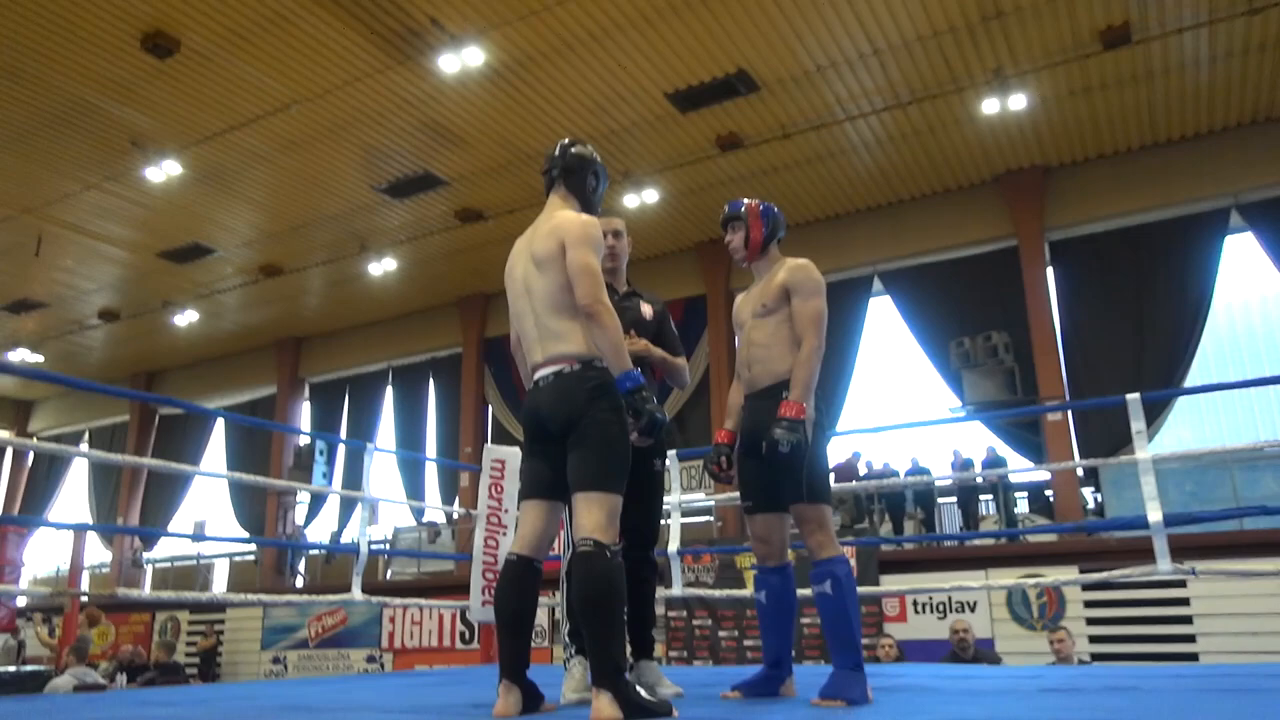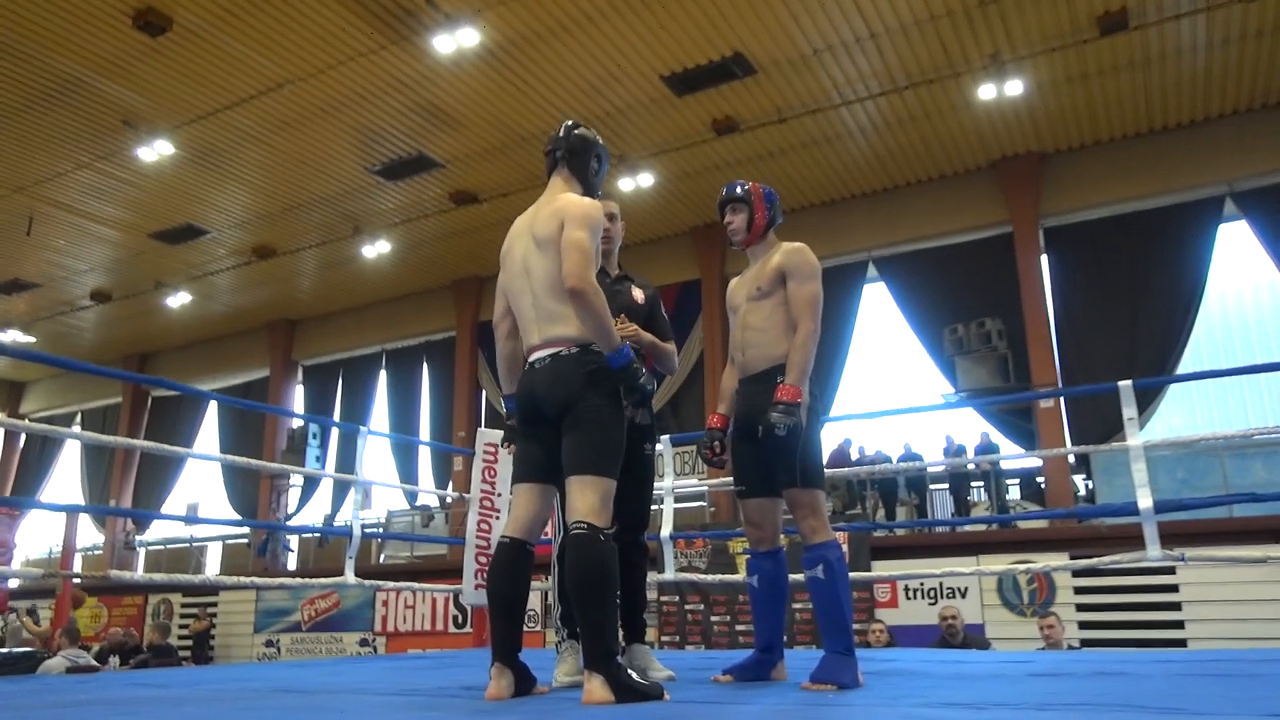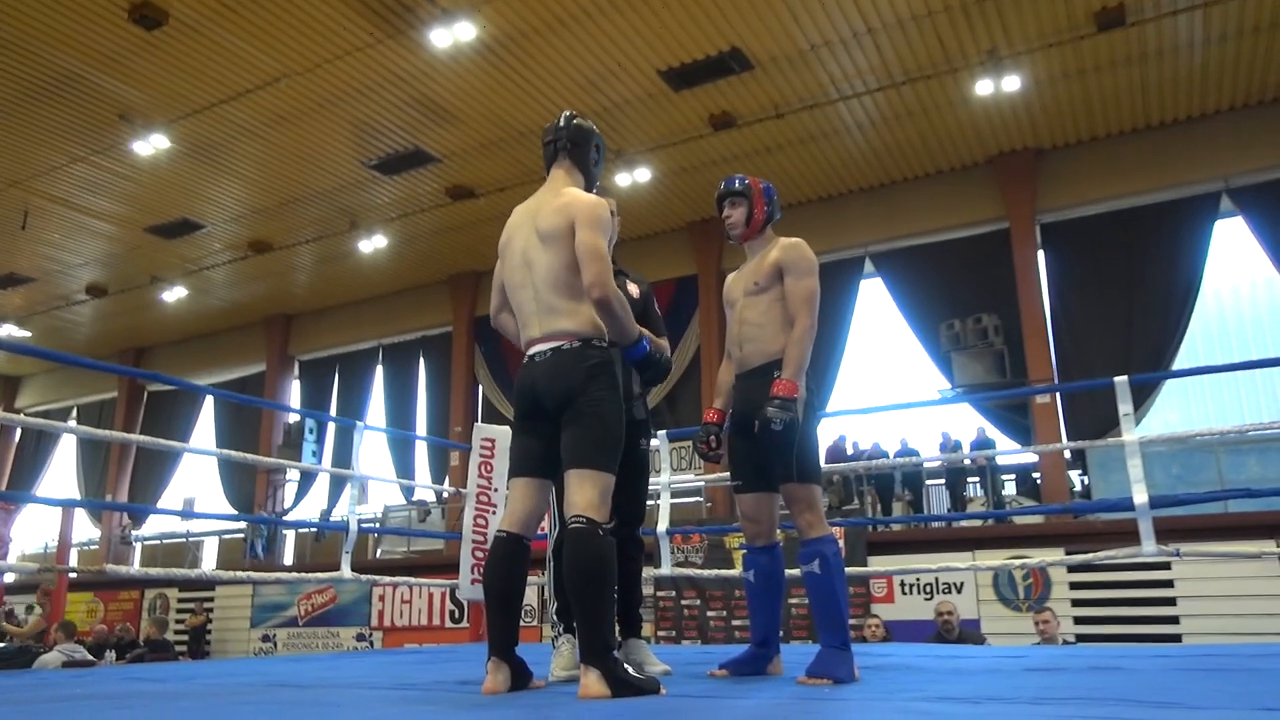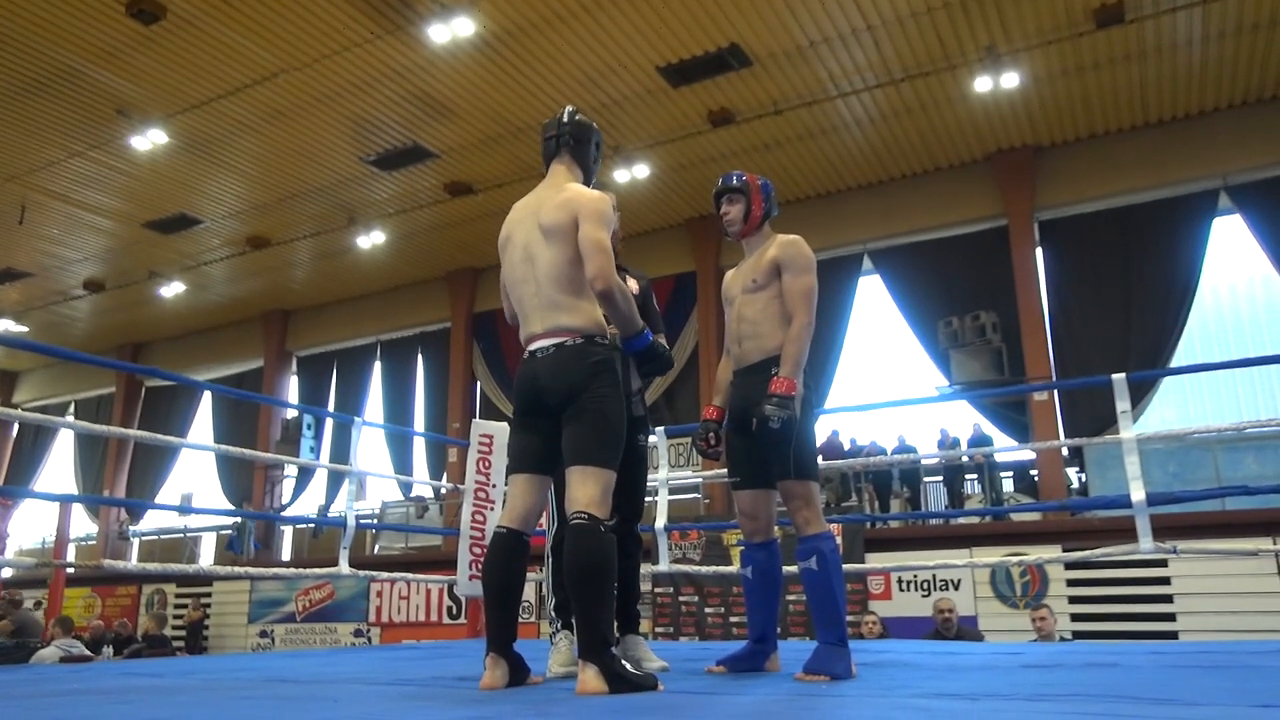
dt=0.4s
person 1, frame 1
left shoulder: (518, 248)
right shoulder: (579, 226)
right elbow: (592, 304)
right wrist: (634, 386)
left hip: (540, 398)
right hip: (585, 387)
left knee: (527, 542)
right knee: (596, 534)
person 1, frame 2
left shoulder: (516, 230)
right shoulder: (580, 208)
left elbow: (503, 327)
right elbow: (578, 281)
left wrist: (511, 401)
right wrist: (624, 360)
left hip: (535, 380)
right hip: (580, 371)
left knee: (522, 523)
right knee: (590, 515)
left ankle: (504, 669)
right ankle: (602, 672)
person 1, frame 3
left shoulder: (513, 222)
right shoulder: (586, 204)
left elbow: (499, 314)
right elbow: (599, 289)
right wrist: (640, 348)
left hip: (532, 373)
right hip: (582, 366)
left knee: (517, 518)
right knee: (588, 510)
left ankle: (500, 663)
right ankle: (598, 667)
person 1, frame 4
left shoulder: (512, 218)
right shoulder: (588, 201)
right elbow: (603, 281)
right wrist: (641, 340)
left hip: (531, 370)
right hip: (583, 362)
left knee: (516, 514)
right knee: (588, 508)
left ankle: (498, 659)
right ankle: (596, 663)
person 2, frame 1
left shoulder: (798, 272)
right shoulder: (742, 301)
left elbow: (812, 344)
left wrist: (794, 408)
right wrist: (726, 435)
left hip: (789, 411)
right hip: (754, 419)
left knee: (816, 532)
right knee: (765, 547)
left ankle: (850, 671)
right ankle: (777, 669)
person 2, frame 2
left shoulder: (794, 257)
right shoulder: (735, 286)
left elbow: (808, 328)
left wrist: (791, 392)
right wrist: (719, 419)
left hip: (783, 394)
right hip: (747, 403)
left knee: (809, 517)
right knee: (759, 532)
left ankle: (840, 655)
right ankle: (768, 654)
person 2, frame 3
left shoulder: (791, 252)
right shoulder: (732, 282)
left elbow: (804, 323)
left wrist: (787, 387)
right wrist: (715, 414)
left hip: (781, 391)
right hip: (744, 399)
left knee: (806, 514)
right knee: (755, 527)
left ankle: (836, 650)
right ankle: (764, 648)
person 2, frame 4
left shoulder: (789, 249)
right shoulder: (731, 278)
left elbow: (802, 321)
left wrist: (785, 384)
right wrist: (714, 411)
left hip: (778, 385)
right hip: (742, 395)
left knee: (803, 510)
right knee: (753, 524)
left ankle: (834, 647)
right ankle: (761, 645)
person 3, frame 1
left shoulder: (653, 308)
left elbow: (683, 378)
left wrist: (654, 353)
left hip: (643, 437)
left knee: (641, 549)
left ankle: (643, 659)
right ankle: (577, 660)
person 3, frame 2
left shoulder: (643, 293)
left elbow: (672, 364)
left wrist: (643, 339)
left hip: (634, 421)
left knee: (632, 535)
left ankle: (635, 644)
right ankle: (569, 644)
person 3, frame 3
left shoulder: (637, 287)
left elbow: (664, 356)
left wrist: (638, 334)
left hip: (629, 416)
left knee: (628, 528)
right knee: (571, 526)
left ankle: (631, 637)
right ankle: (565, 638)
person 3, frame 4
left shoulder: (637, 283)
left elbow: (659, 350)
left hip: (627, 412)
left knee: (626, 525)
right knee: (569, 523)
left ankle: (629, 634)
right ankle: (563, 635)
